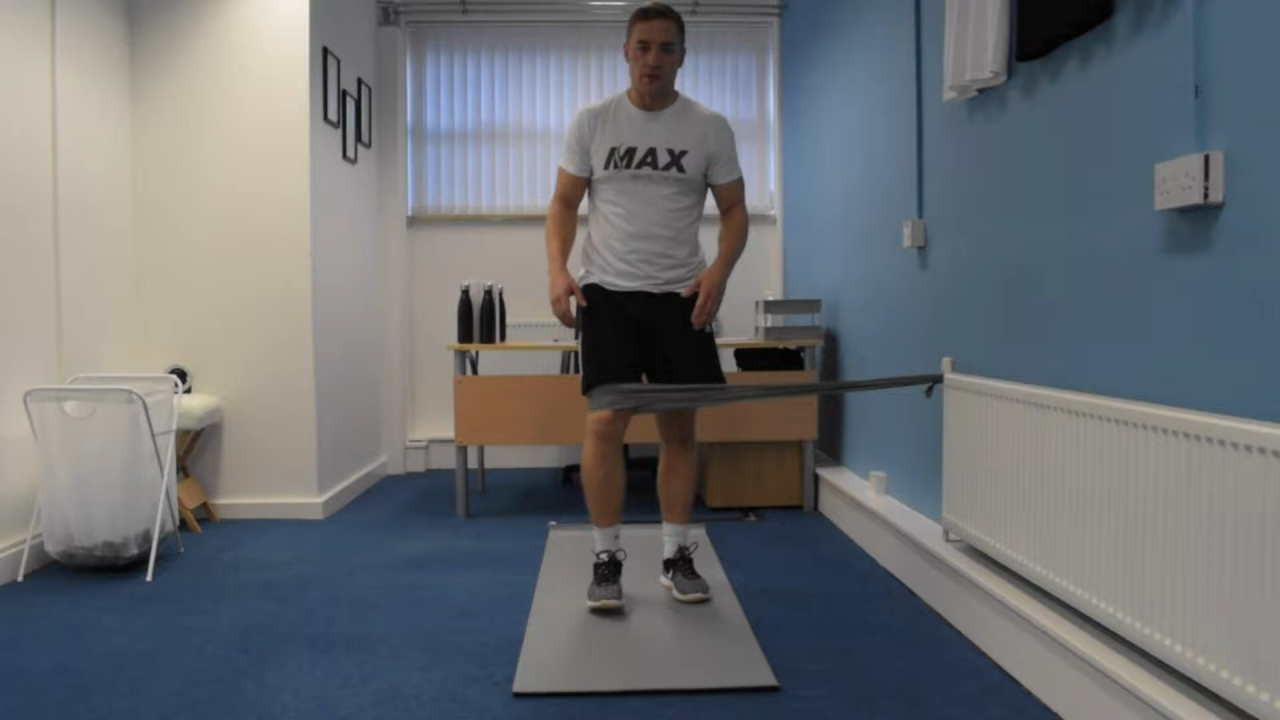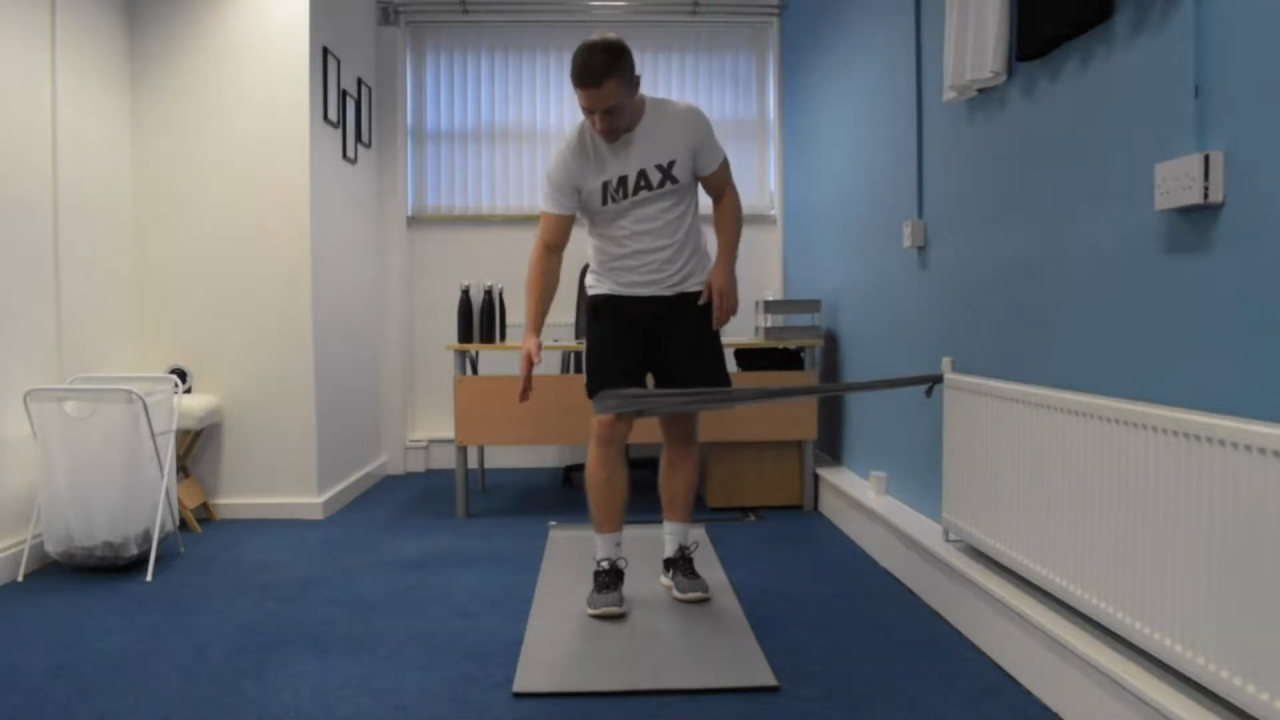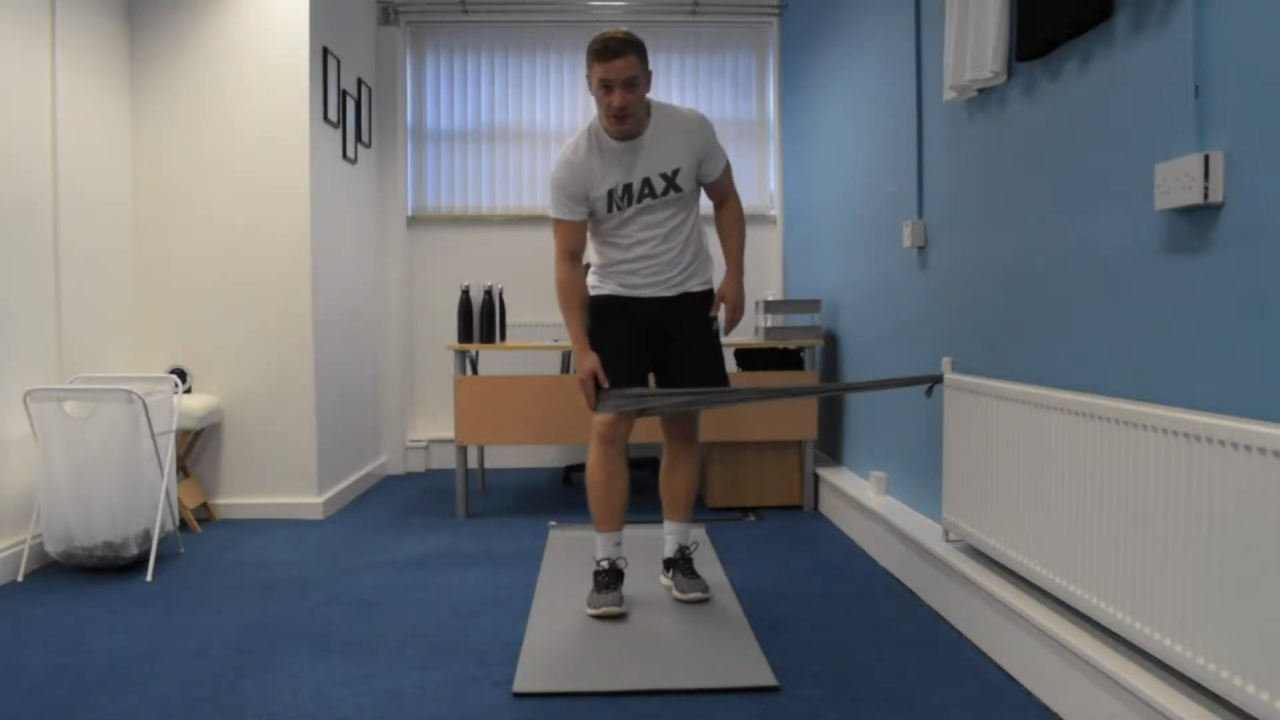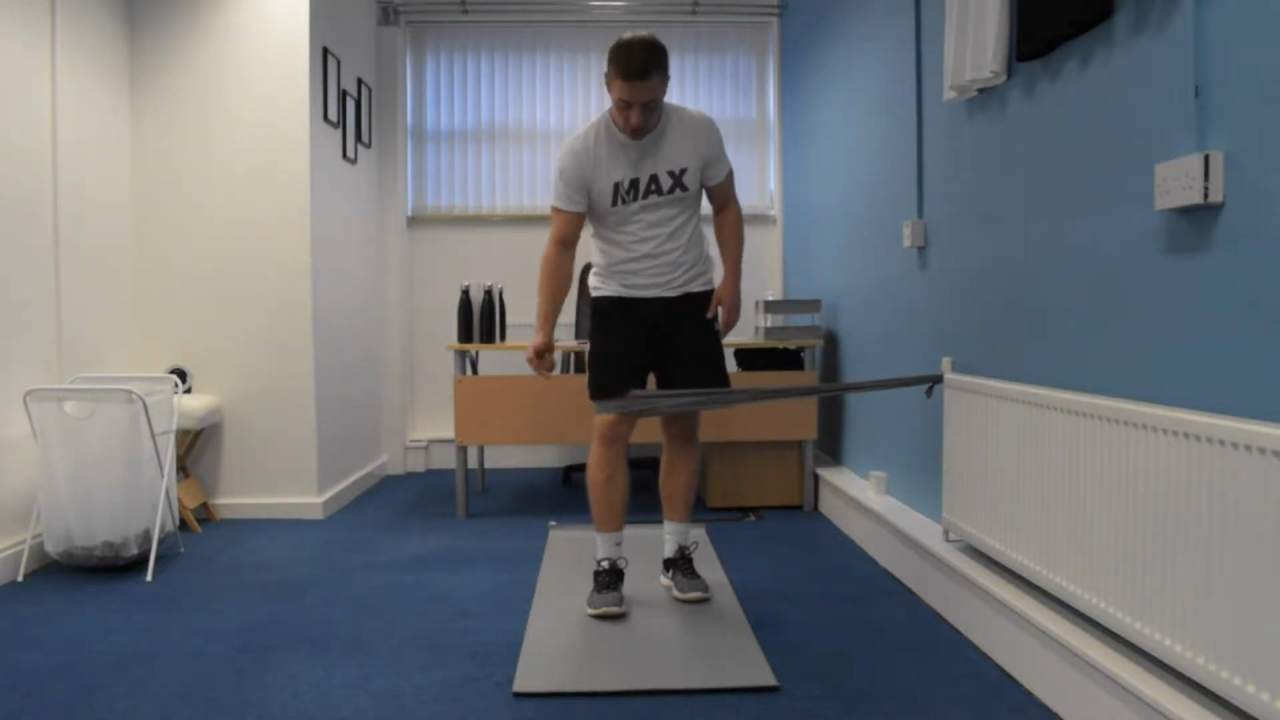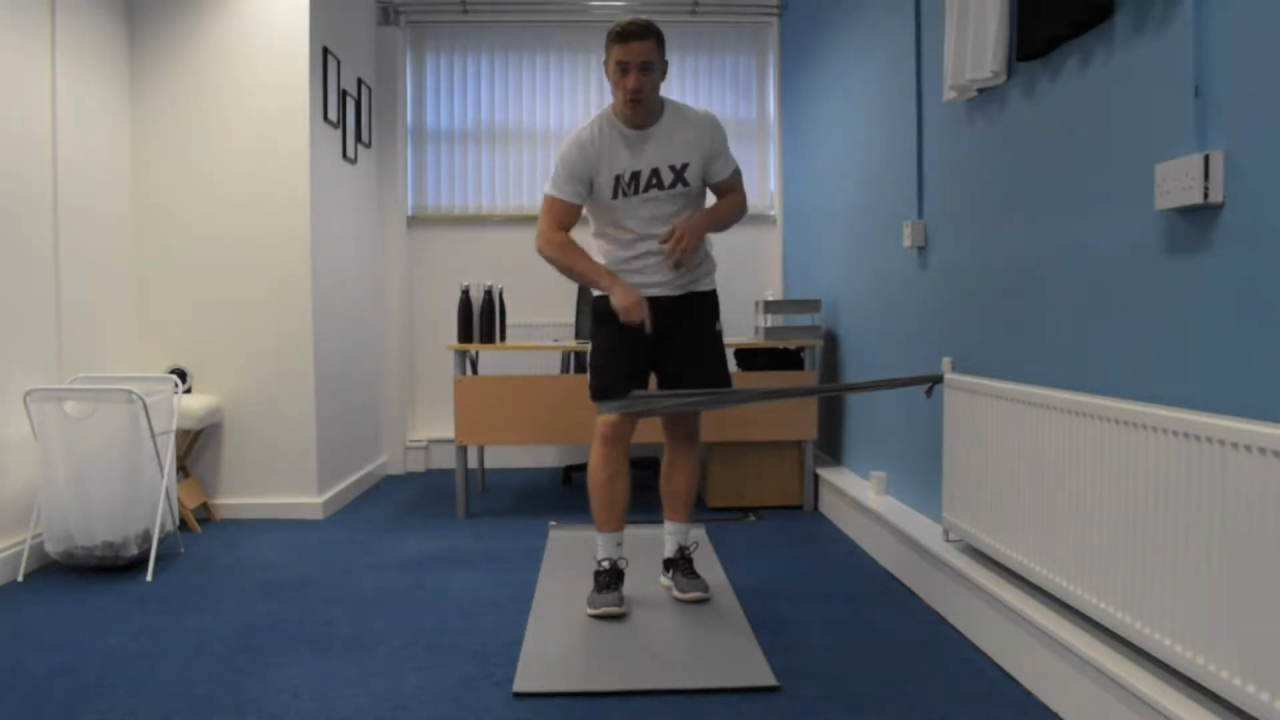
dt=1s
person 1, frame 1
left shoulder: (710, 128)
right shoulder: (591, 122)
left elbow: (734, 210)
right elbow: (564, 203)
left wrist: (721, 269)
right wrist: (558, 269)
left hip: (680, 298)
right hip: (608, 295)
left knee: (679, 430)
right knee: (605, 424)
left ankle: (676, 557)
right ankle: (606, 559)
person 1, frame 2
left shoulder: (686, 122)
right shoulder: (569, 158)
left elbow: (724, 195)
right elbow: (549, 249)
left wrist: (724, 266)
right wrist: (533, 334)
left hip: (686, 298)
right hip: (615, 301)
left knee: (682, 427)
right knee: (608, 426)
left ankle: (677, 556)
right ankle: (608, 566)
person 1, frame 3
left shoulder: (691, 129)
right shoulder: (574, 163)
left elbow: (726, 200)
right elbow: (569, 259)
left wrist: (734, 275)
right wrist: (581, 347)
left hip: (689, 298)
right hip: (616, 302)
left knee: (682, 427)
right knee: (610, 427)
left ankle: (677, 556)
right ankle: (607, 566)
person 1, frame 4
left shoulder: (700, 131)
right shoulder: (581, 153)
left elbow: (726, 207)
right elbow: (561, 246)
left wrist: (731, 278)
right wrist: (544, 328)
left hip: (690, 299)
right hip: (619, 302)
left knee: (683, 426)
right knee: (610, 428)
left ankle: (678, 556)
right ankle: (609, 566)
person 1, frame 5
left shoulder: (702, 128)
right shoulder: (584, 145)
left elbow: (735, 199)
right elbow: (551, 237)
left wrist: (701, 221)
right wrist: (612, 285)
left hip: (691, 298)
right hip: (619, 303)
left knee: (684, 427)
right knee: (613, 428)
left ankle: (677, 556)
right ankle: (608, 566)
